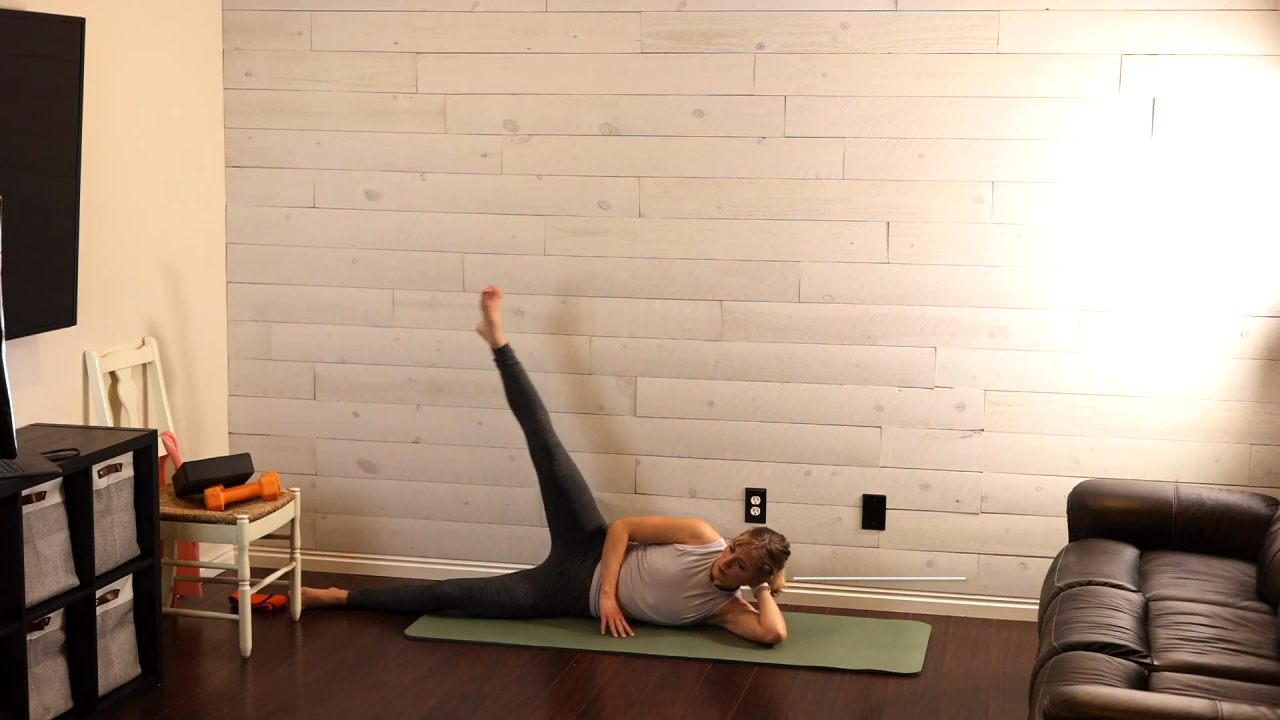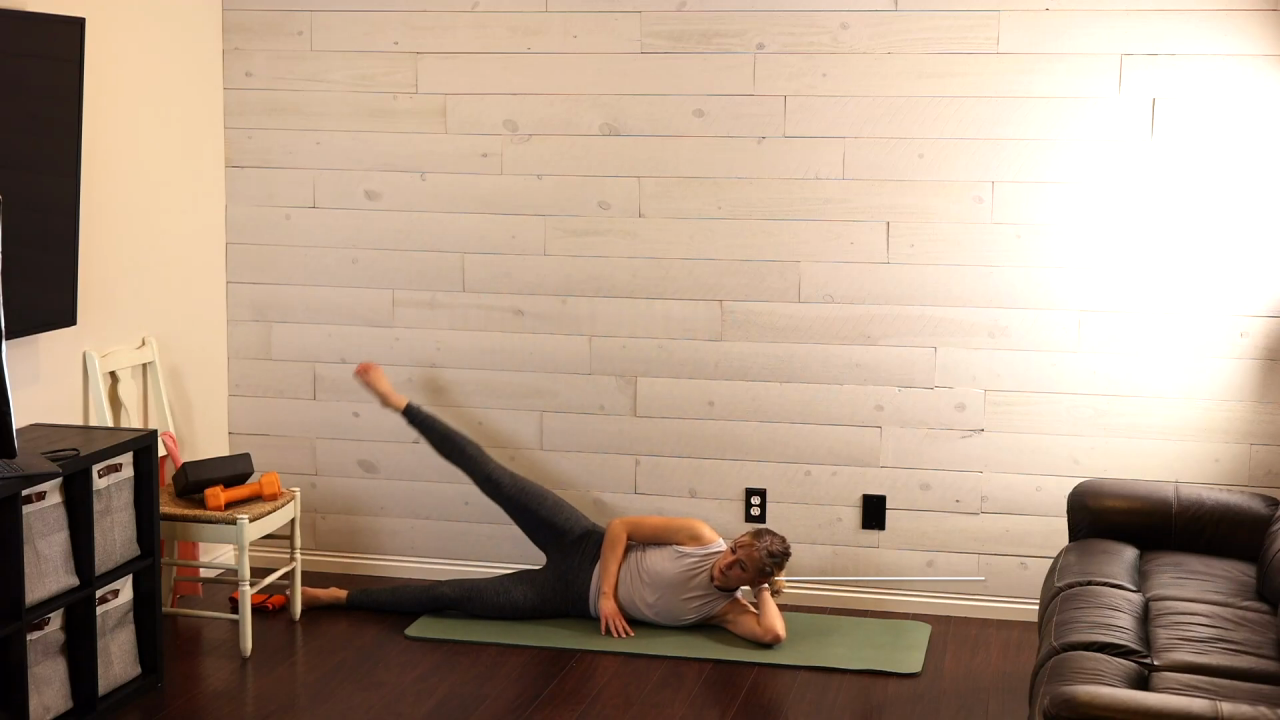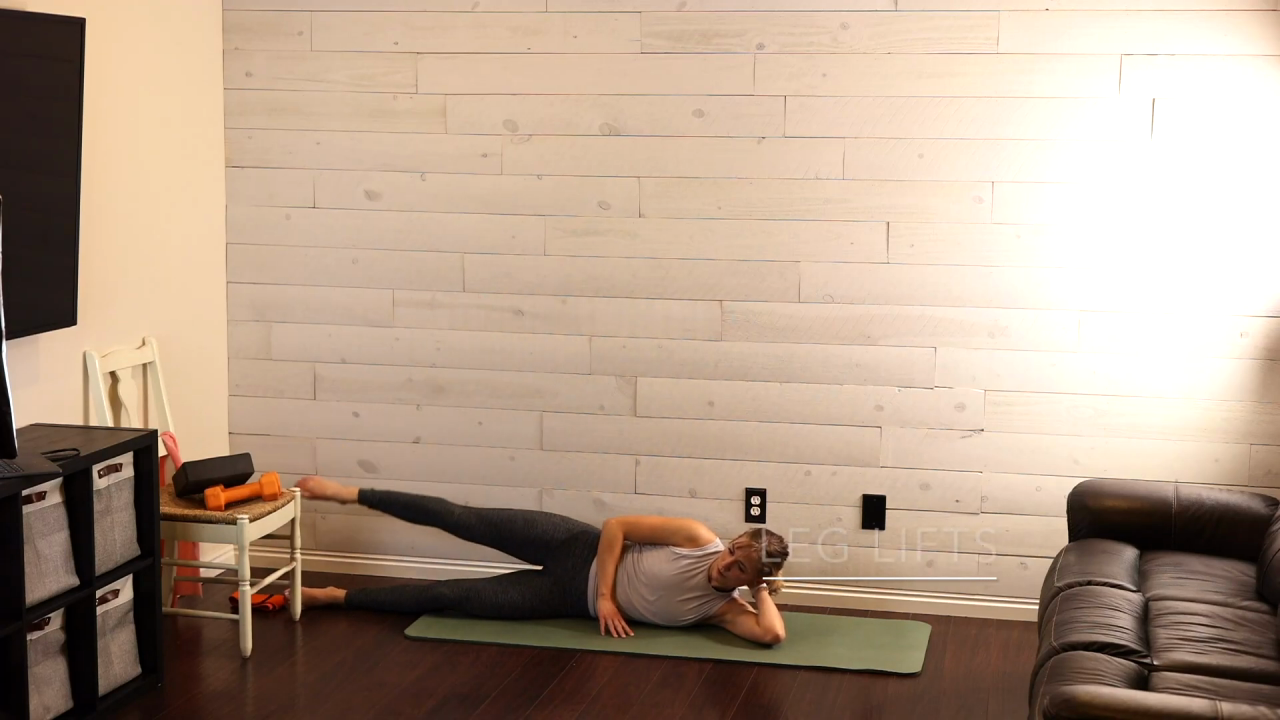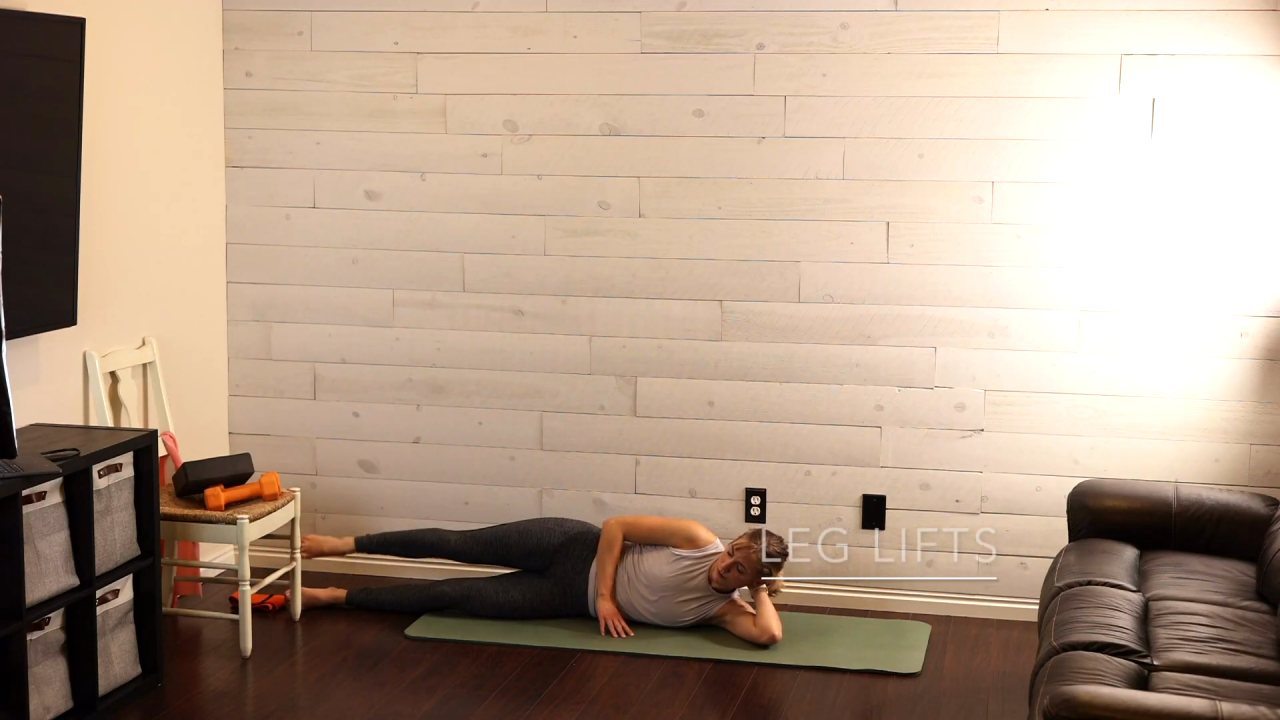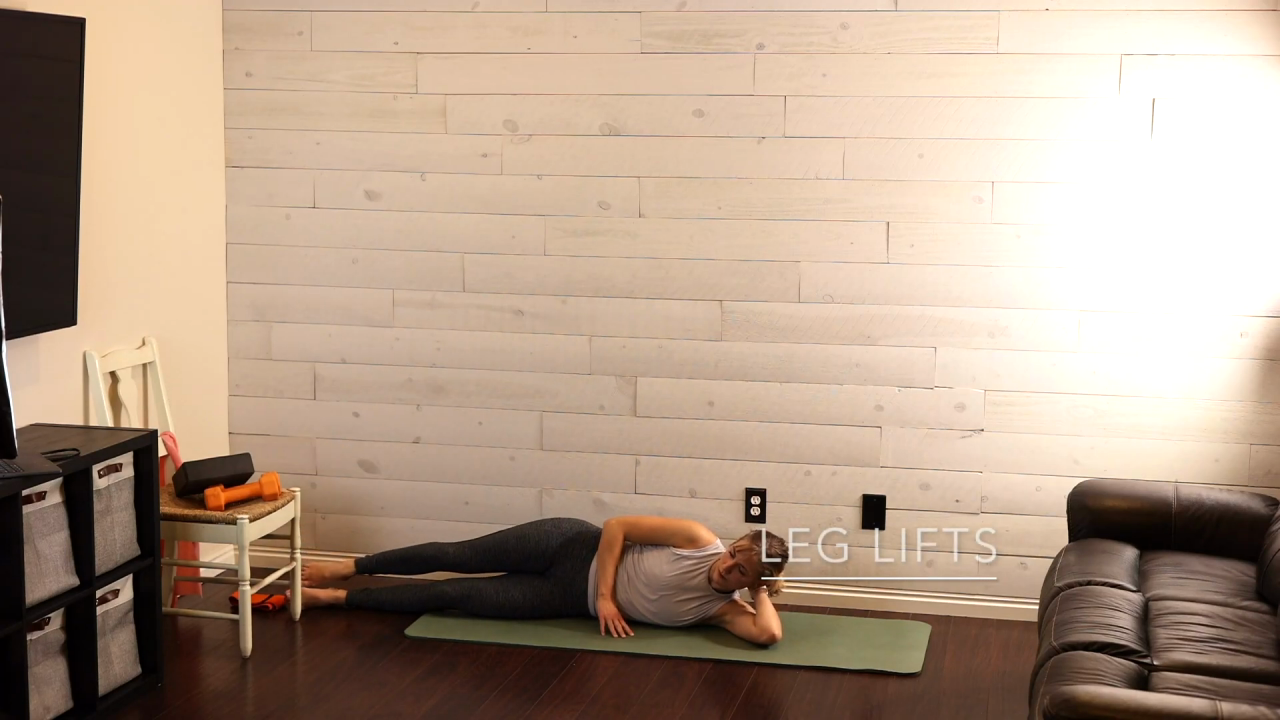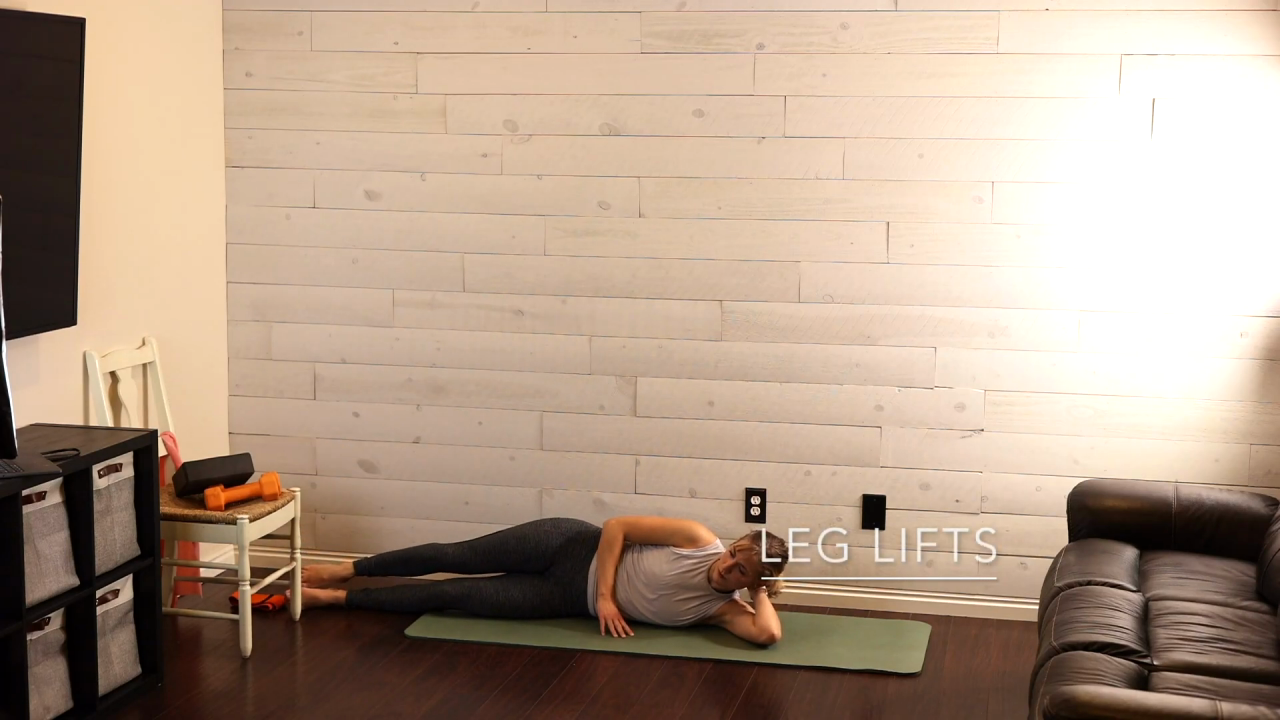
dt=0.2s
person 1, frame 1
left shoulder: (724, 607)
right shoulder: (703, 536)
left elbow: (772, 634)
right elbow: (621, 525)
left wrist: (764, 589)
right wrist: (609, 591)
left hip: (573, 597)
right hip: (589, 551)
left knee: (452, 597)
right knee: (543, 443)
left ankle: (340, 597)
right ankle: (498, 341)
person 1, frame 2
left shoulder: (724, 610)
right shoulder: (701, 534)
left elbow: (773, 634)
right elbow: (620, 529)
right wrist: (610, 584)
left hip: (575, 602)
right hip: (581, 547)
left knee: (451, 597)
right knee: (488, 475)
left ankle: (337, 596)
right ankle: (400, 403)
person 1, frame 3
left shoulder: (723, 609)
right shoulder: (698, 538)
left elbow: (771, 635)
right elbow: (616, 525)
left wrist: (763, 586)
right wrist: (607, 589)
left hip: (574, 599)
right hip: (577, 548)
left knee: (452, 596)
right knee: (462, 520)
left ankle: (336, 596)
right ankle: (350, 494)
person 1, frame 4
left shoulder: (723, 609)
right shoulder: (698, 539)
left elbow: (769, 634)
right elbow: (615, 526)
left wrist: (762, 588)
right wrist: (606, 593)
left hip: (573, 599)
right hip: (575, 550)
left knee: (452, 594)
right knee: (457, 544)
left ankle: (336, 596)
right ankle: (347, 544)
person 1, frame 5
left shoulder: (723, 608)
right shoulder: (698, 538)
left elbow: (768, 633)
right elbow: (616, 525)
left wrist: (762, 589)
right wrist: (606, 593)
left hip: (572, 599)
right hip: (574, 548)
left knee: (452, 595)
right knee: (457, 556)
left ankle: (337, 597)
right ankle: (346, 568)
person 1, frame 6
left shoulder: (722, 608)
right shoulder: (699, 540)
left elbow: (768, 634)
right elbow: (616, 525)
left wrist: (761, 589)
right wrist: (607, 592)
left hip: (574, 599)
right hip: (575, 549)
left knee: (452, 594)
right knee: (454, 558)
left ankle: (336, 597)
right ankle: (346, 568)
